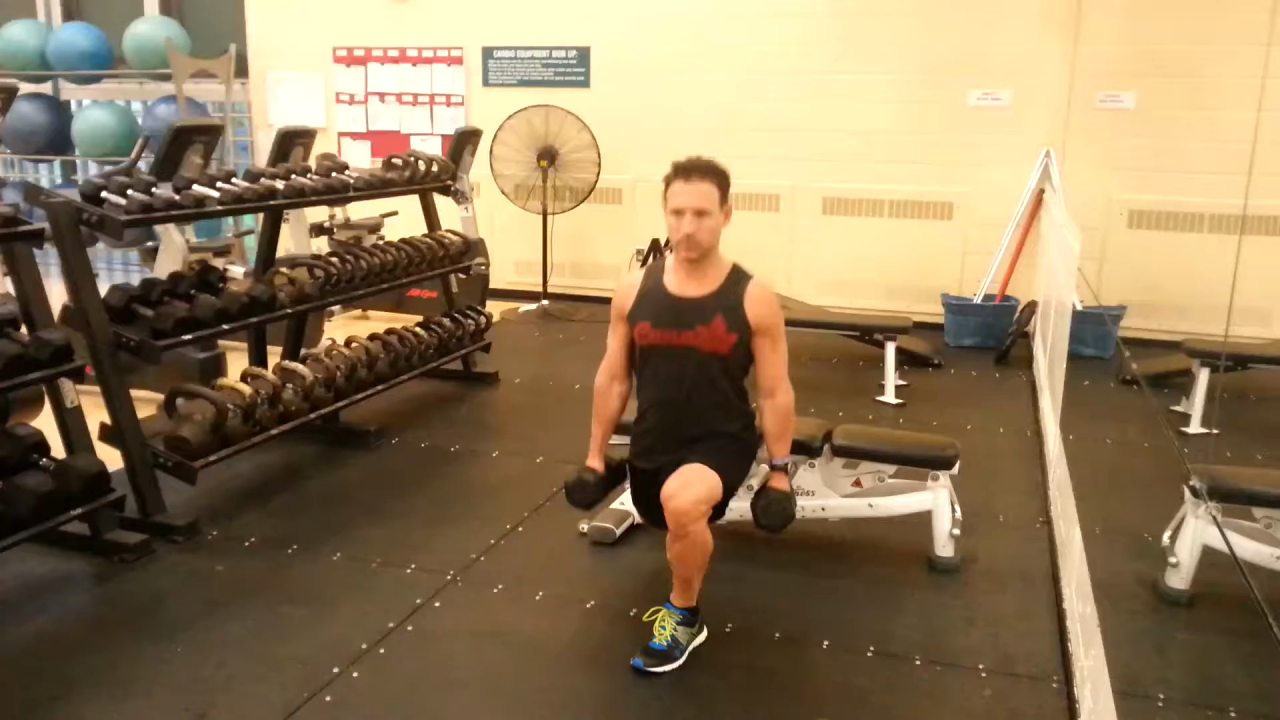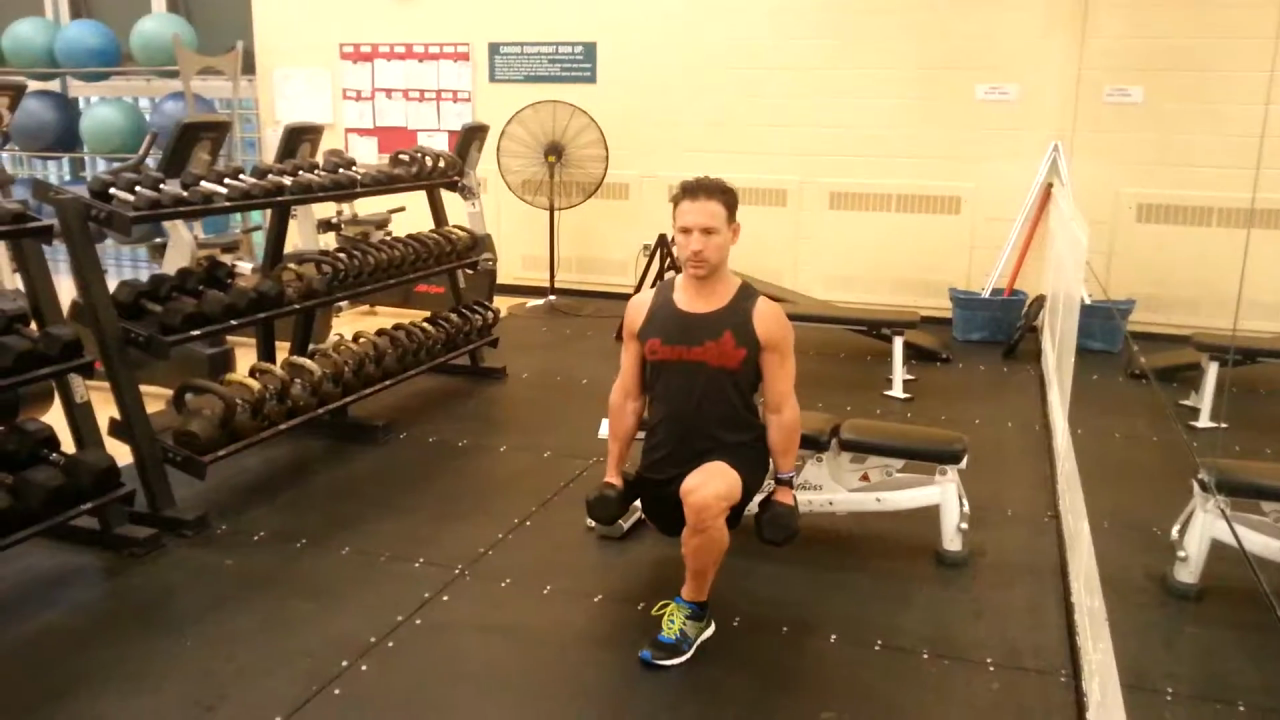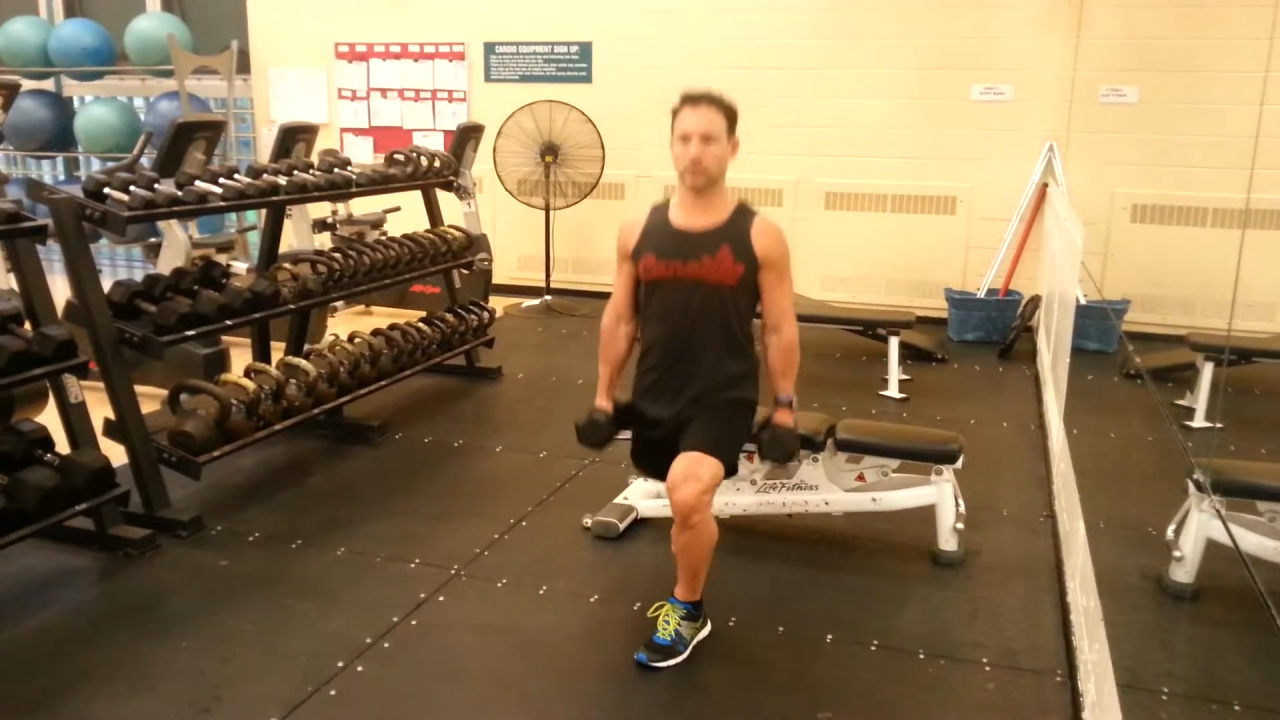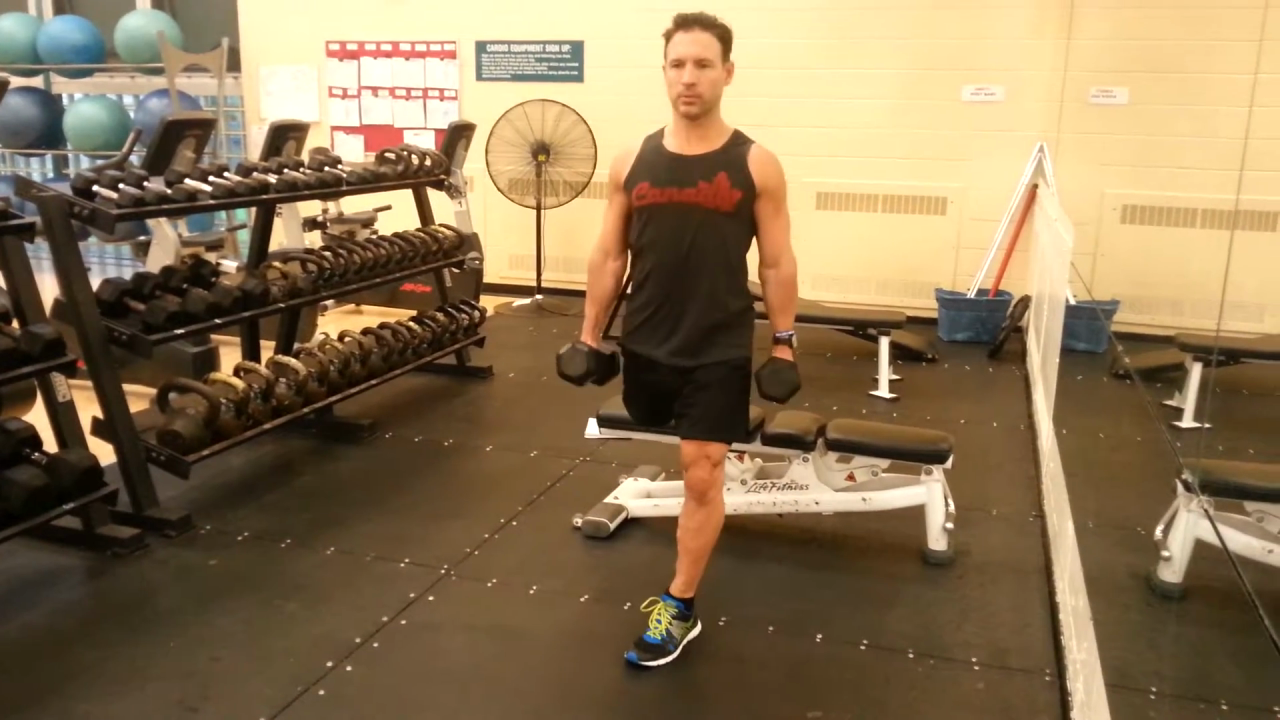
dt=0.5s
person 1, frame 1
left shoulder: (755, 300)
right shoulder: (633, 291)
left elbow: (776, 393)
right elbow: (612, 378)
left wrist: (779, 469)
right wrist: (596, 452)
left hip: (722, 440)
right hip: (652, 443)
left knee: (681, 503)
left ankle: (684, 616)
person 1, frame 2
left shoulder: (763, 318)
right shoulder: (643, 308)
left elbow: (781, 410)
right elbow: (627, 396)
left wrist: (784, 483)
right wrist: (613, 468)
left hip: (734, 451)
right hip: (663, 456)
left knee: (701, 498)
left ankle: (692, 612)
person 1, frame 3
left shoulder: (759, 234)
right shoulder: (639, 229)
left elbow: (780, 328)
right elbow: (620, 319)
left wrist: (783, 405)
right wrist: (604, 392)
left hip: (723, 395)
right hip: (655, 394)
left knee: (688, 498)
right knee: (669, 480)
left ankle: (688, 611)
person 1, frame 4
left shoulder: (755, 164)
right shoulder: (633, 161)
left elbow: (778, 262)
right elbow: (609, 256)
left wrist: (783, 342)
right wrist: (590, 332)
left hip: (718, 349)
right hip: (646, 341)
left knee: (701, 478)
right knee: (690, 460)
left ankle: (679, 608)
